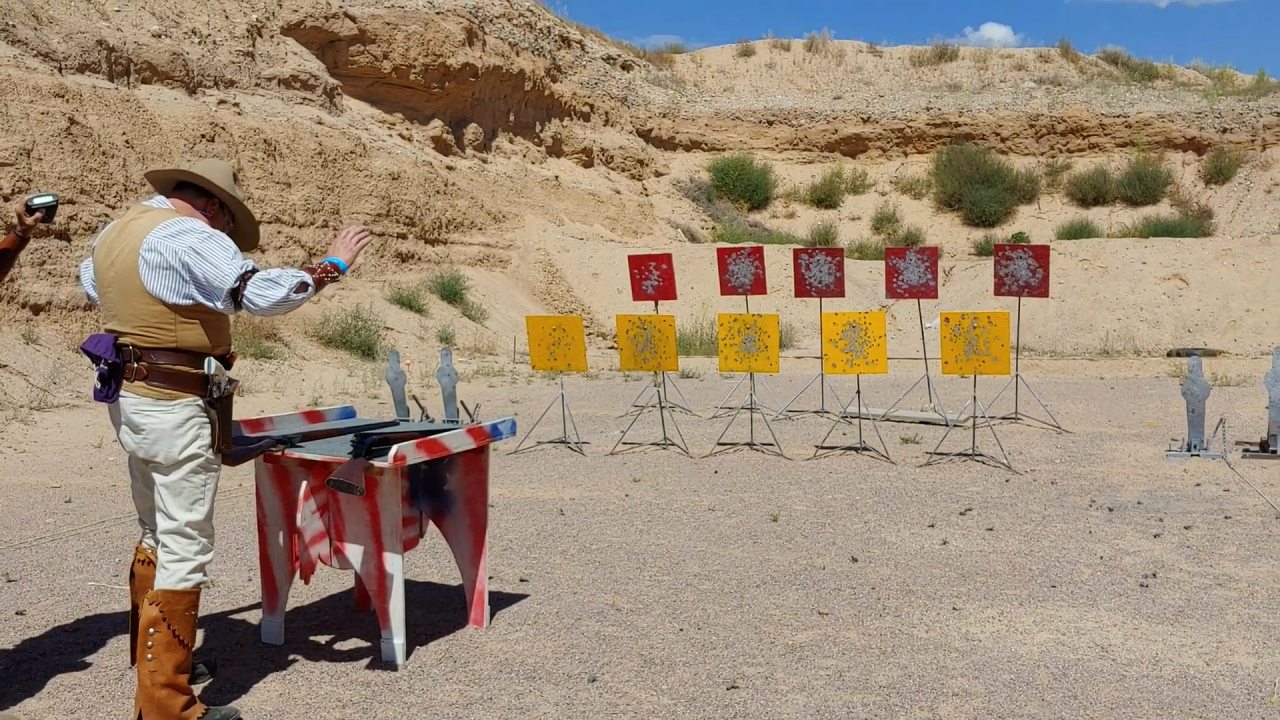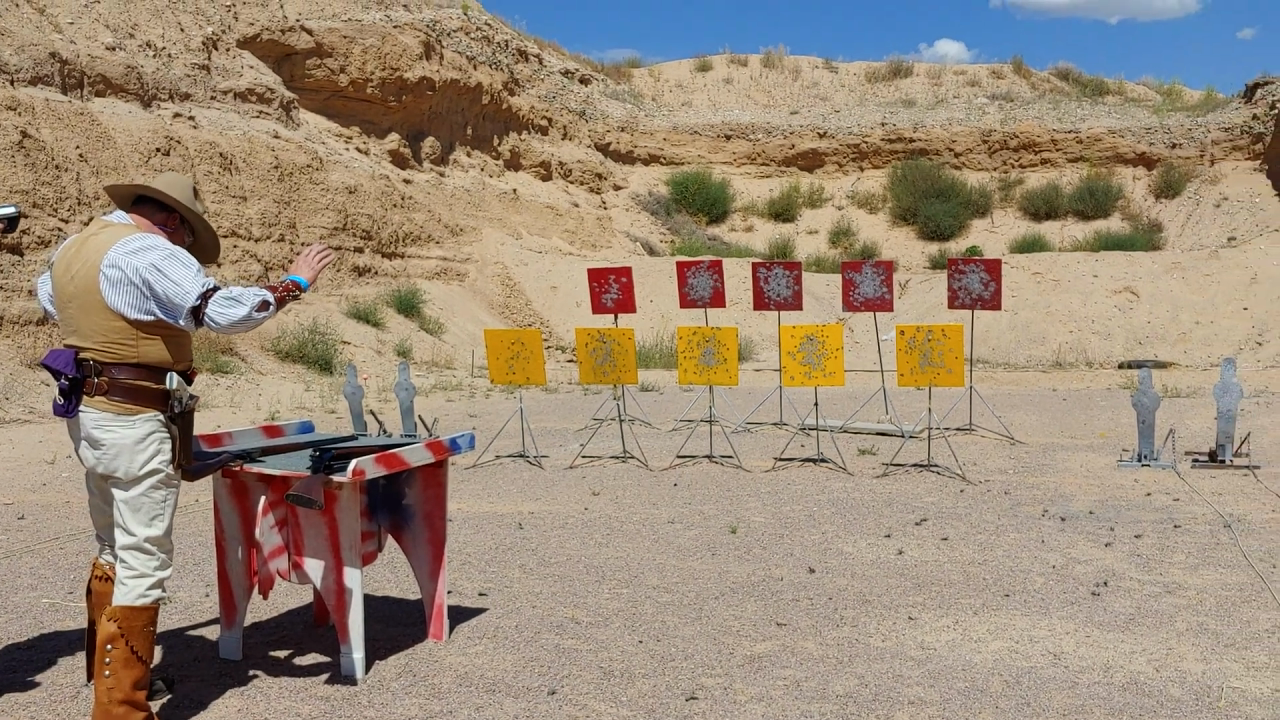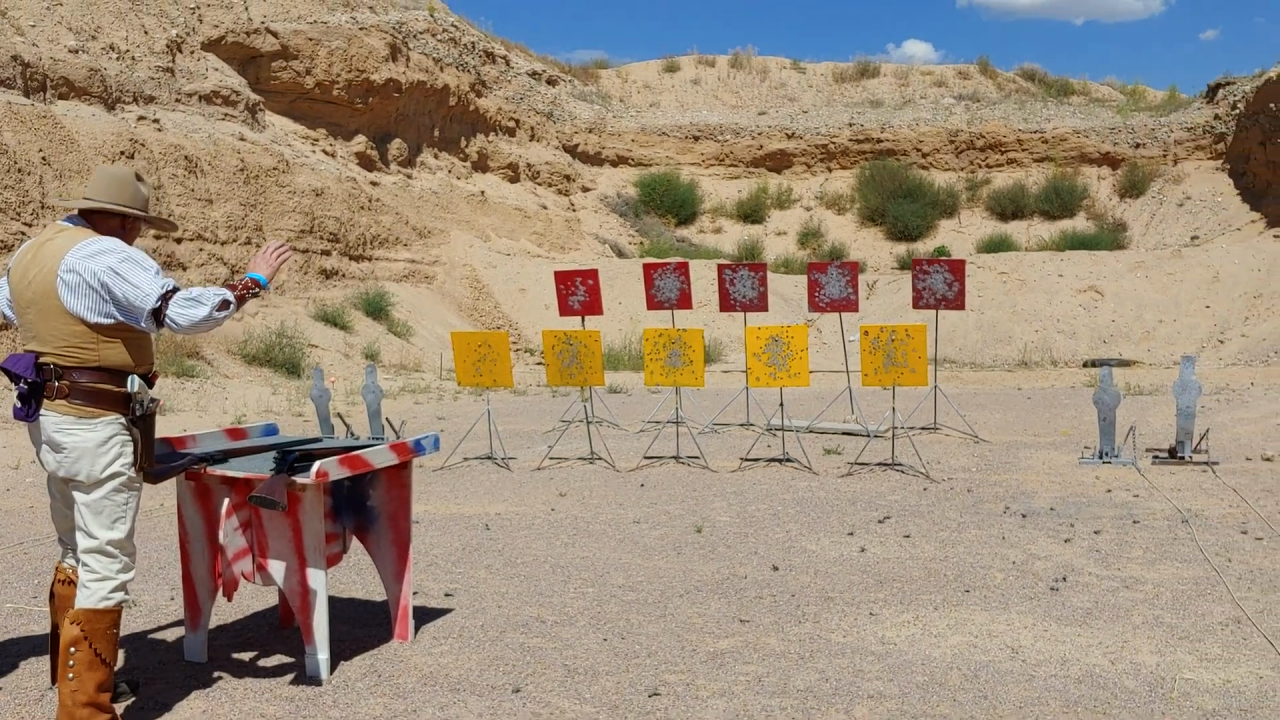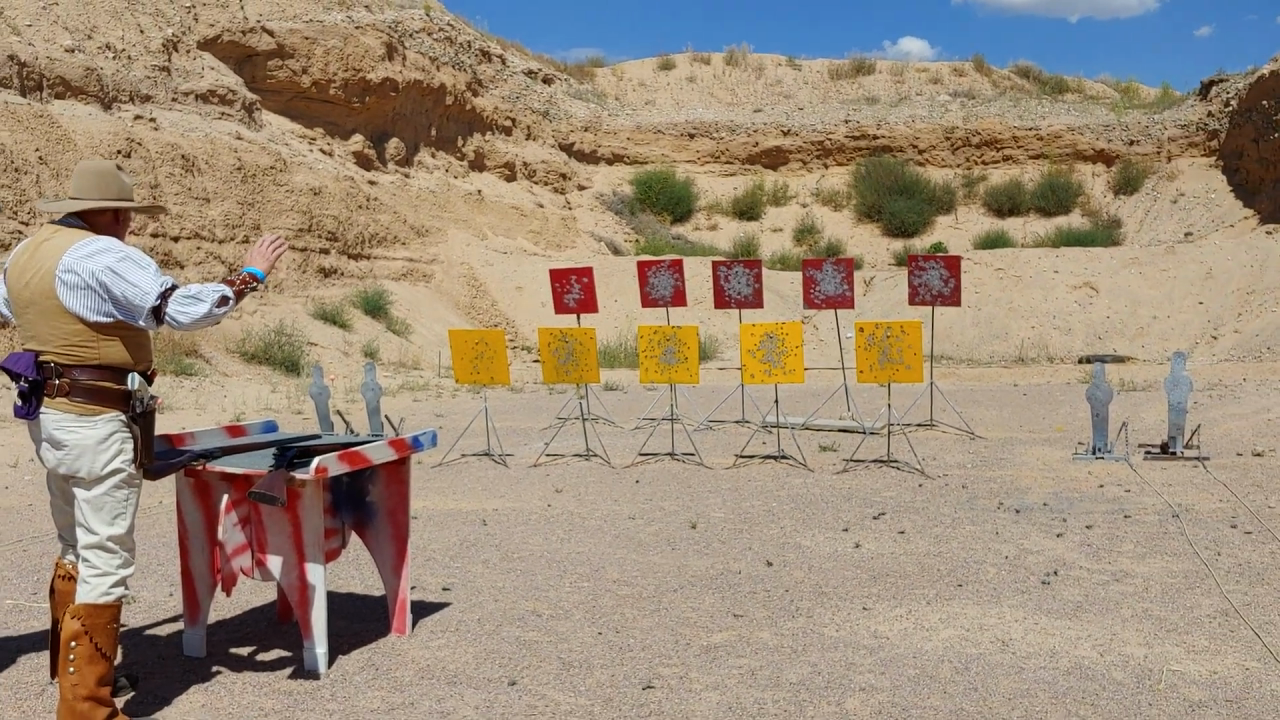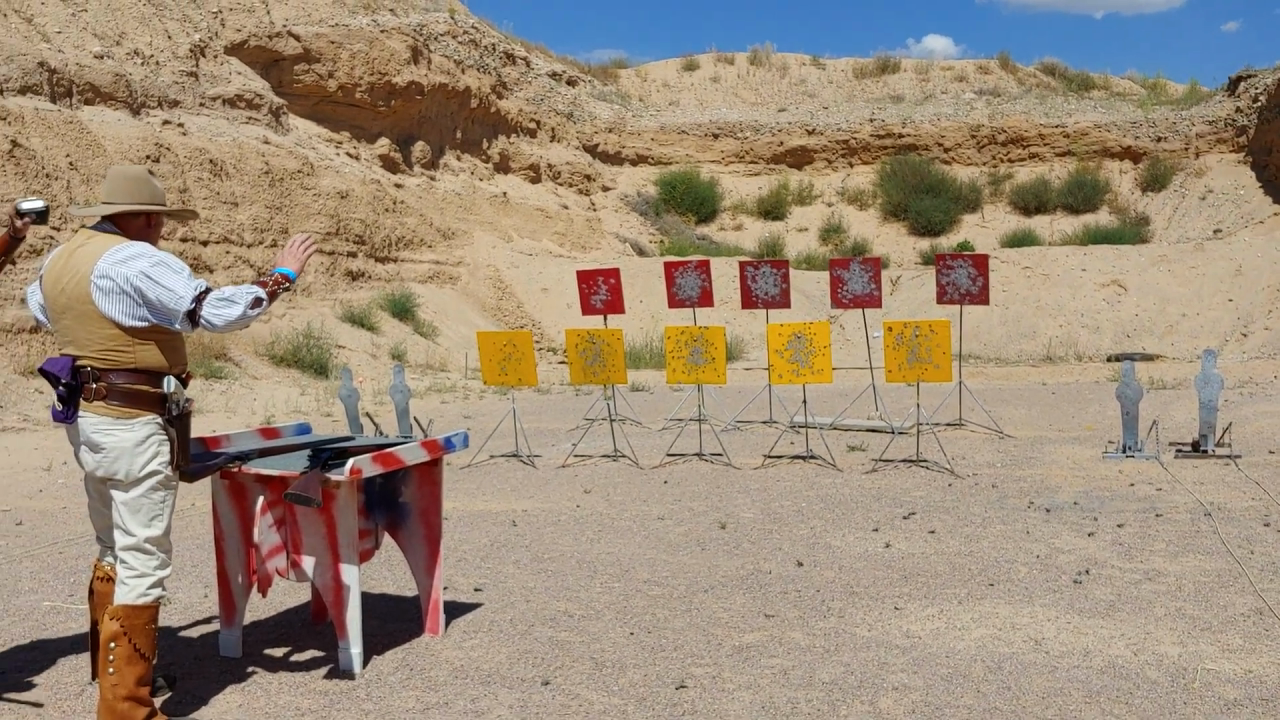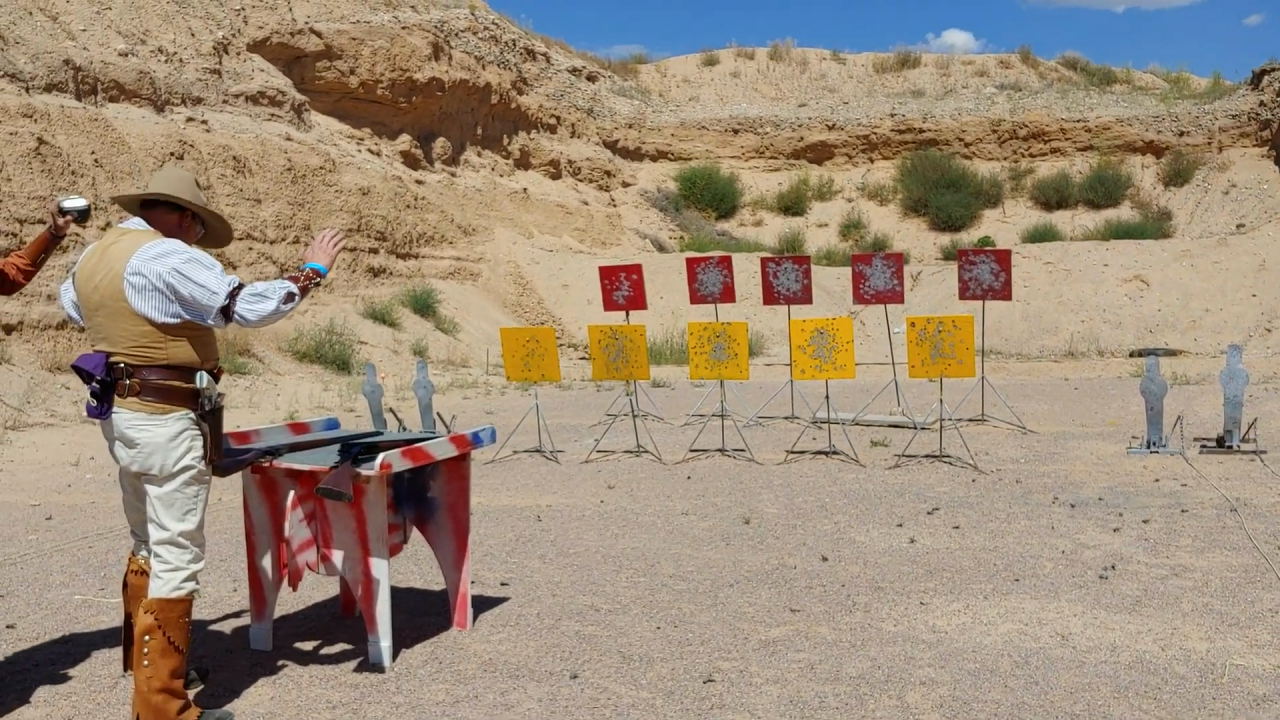
dt=0.5s
person 1, frame 1
left shoulder: (114, 232)
right shoulder: (189, 237)
left elbow: (91, 282)
right elbow: (262, 293)
right wrist: (332, 265)
left hip: (131, 397)
right hip: (175, 405)
left knee: (156, 536)
right knee: (183, 549)
left ankle: (152, 659)
person 1, frame 2
left shoulder: (71, 247)
right shoulder: (150, 254)
left elbow: (49, 298)
right elbow: (224, 310)
right wrist: (293, 283)
left hip: (89, 411)
right hip: (134, 420)
left knee: (113, 551)
right knee: (143, 563)
left ankle: (109, 675)
person 1, frame 3
right shoulder: (107, 256)
right elbow: (184, 311)
right wrist: (253, 280)
left hip: (50, 415)
right hip: (95, 423)
left knee: (76, 555)
right knee: (105, 566)
person 1, frame 4
right shoulder: (103, 256)
right elbow: (183, 309)
right wrist: (250, 275)
left hip: (48, 414)
right hip: (95, 421)
left knee: (75, 551)
right knee: (105, 561)
left ankle: (73, 671)
person 1, frame 5
left shoulder: (58, 260)
right shoulder: (137, 262)
left elbow: (39, 308)
right elbow: (217, 310)
right wrist: (281, 275)
left hip: (87, 418)
right hip: (133, 424)
left knee: (113, 552)
right knee: (143, 563)
left ankle: (112, 671)
person 1, frame 6
left shoulder: (91, 256)
right shoulder: (168, 257)
left elbow: (72, 305)
right elbow: (249, 305)
right wrist: (311, 270)
left hip: (121, 414)
right hip: (165, 419)
left knee: (147, 547)
right knee: (176, 557)
left ankle: (146, 665)
